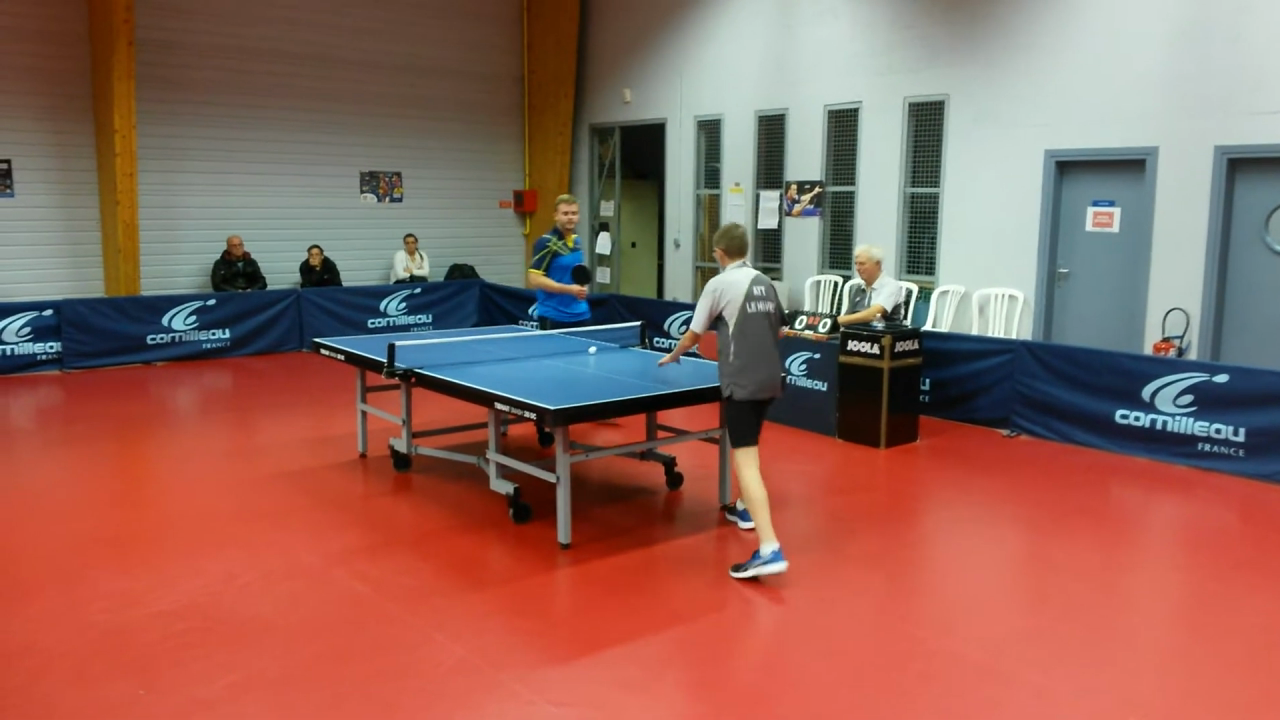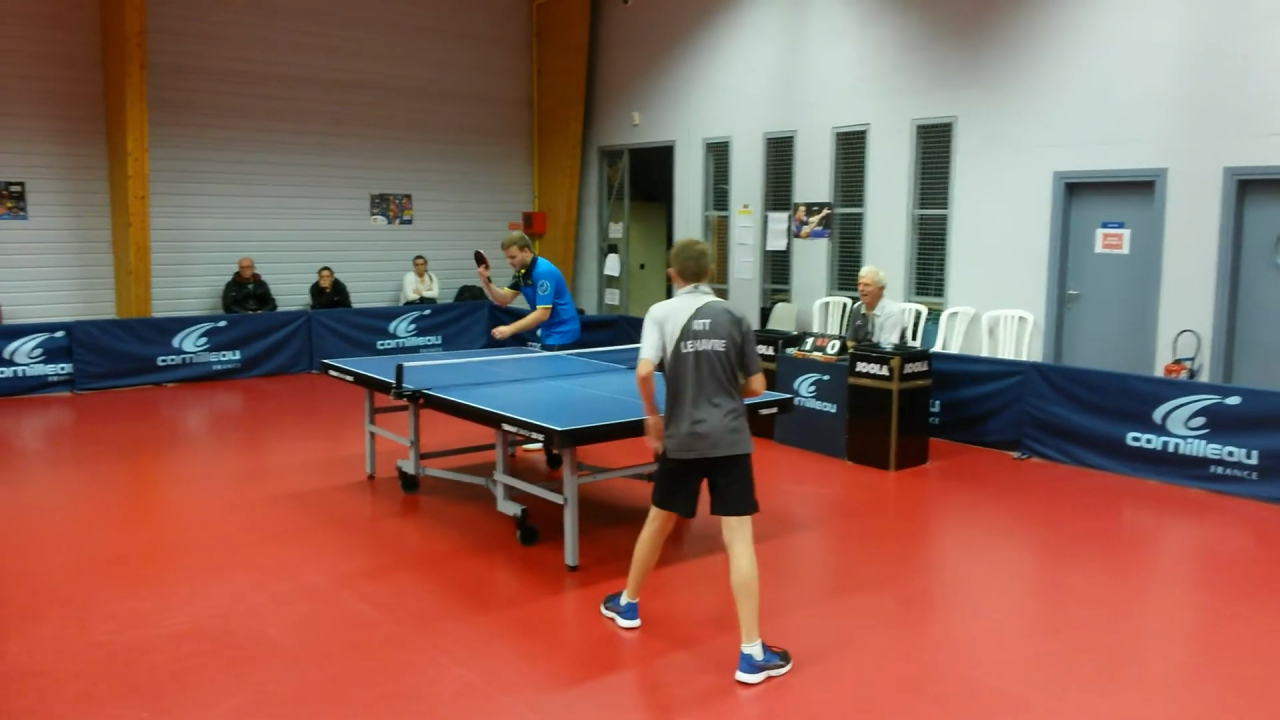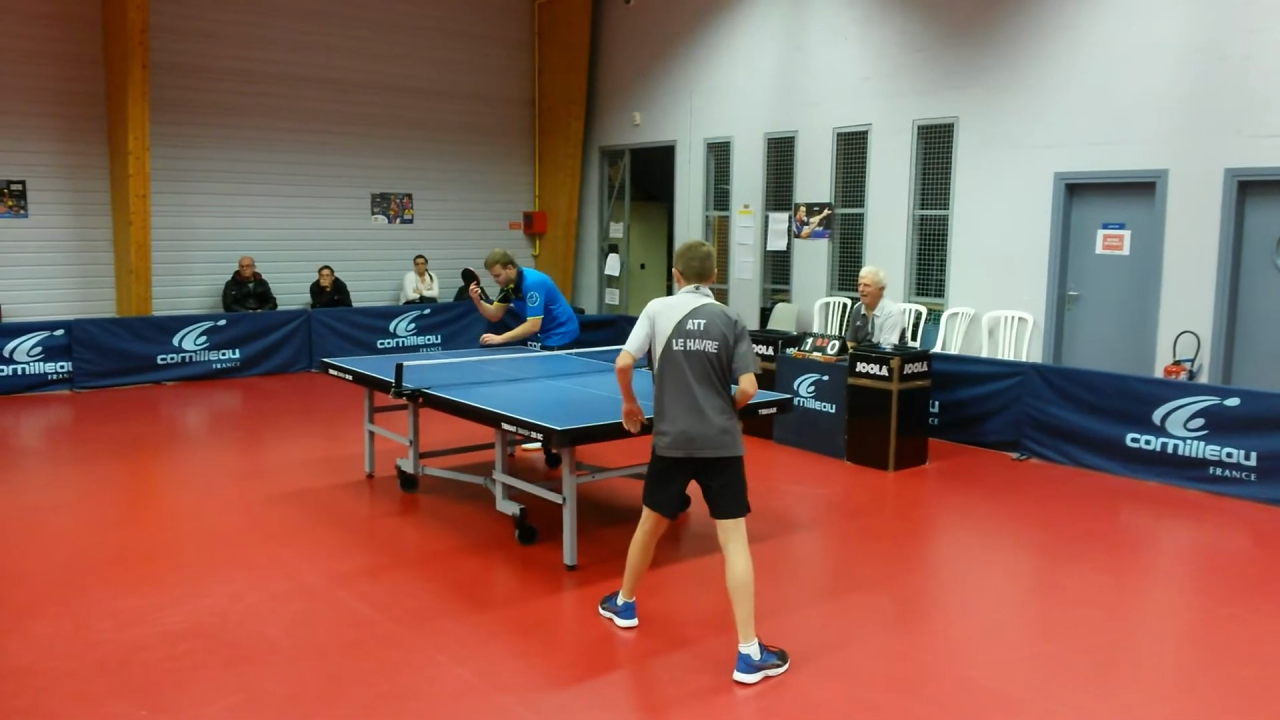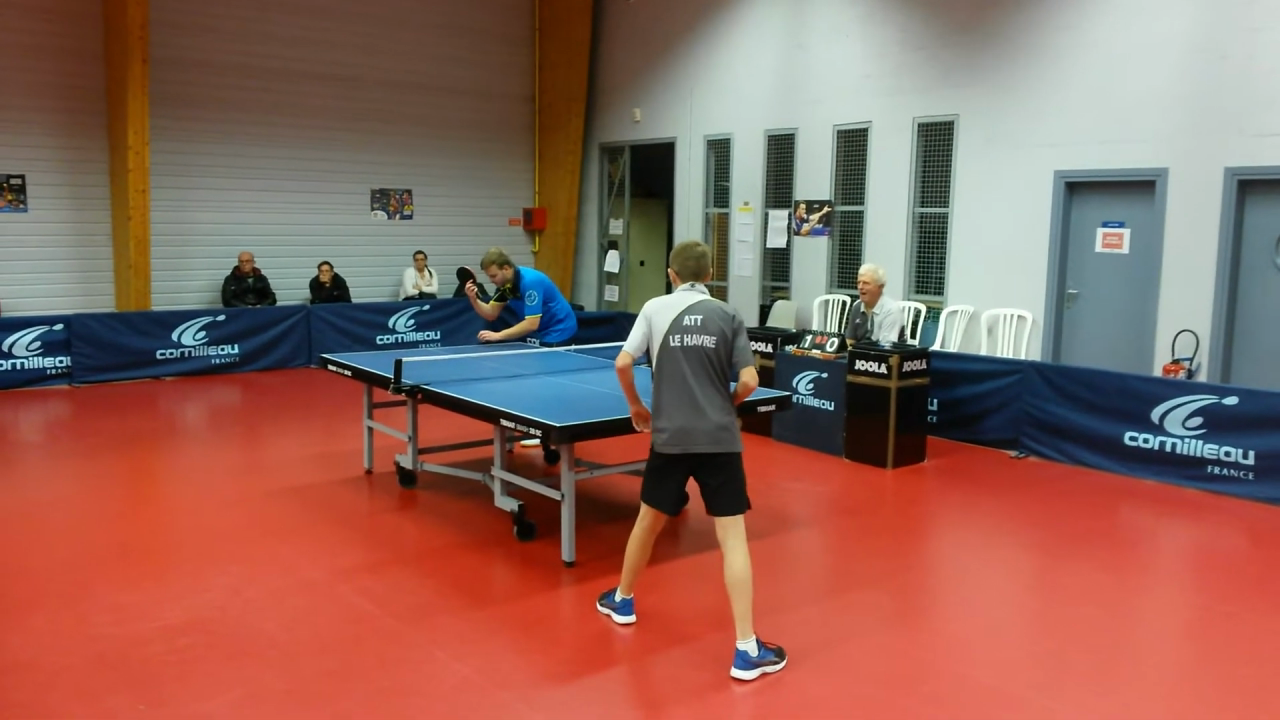
dt=0.3s
person 1, frame 1
left shoulder: (720, 284)
right shoulder: (765, 284)
left elbow: (695, 335)
left wrist: (675, 353)
left hip: (743, 383)
right hip: (768, 381)
left knee: (747, 462)
right knee: (745, 447)
left ankle: (769, 551)
right ankle: (744, 508)
person 1, frame 2
left shoulder: (661, 313)
right shoulder: (733, 317)
left elbow: (644, 373)
right elbow: (756, 386)
left wrist: (653, 416)
left hip: (682, 439)
right hip: (730, 439)
left knee: (659, 523)
right knee: (739, 540)
left ankle: (628, 603)
right ankle: (751, 653)
person 1, frame 3
left shoulder: (657, 309)
right shoulder: (730, 320)
left elbow: (623, 363)
right elbow: (747, 389)
left wrist: (629, 403)
left hip: (671, 441)
right hip: (721, 443)
left knee: (651, 524)
right knee: (734, 541)
left ankle: (624, 604)
right ankle: (749, 653)
person 1, frame 4
left shoulder: (655, 309)
right shoulder: (727, 315)
left elbow: (622, 363)
right elbow: (748, 381)
left wrist: (636, 406)
left hip: (670, 437)
right hip: (720, 439)
left knee: (649, 520)
right knee: (732, 537)
left ankle: (622, 600)
right ankle: (746, 650)
